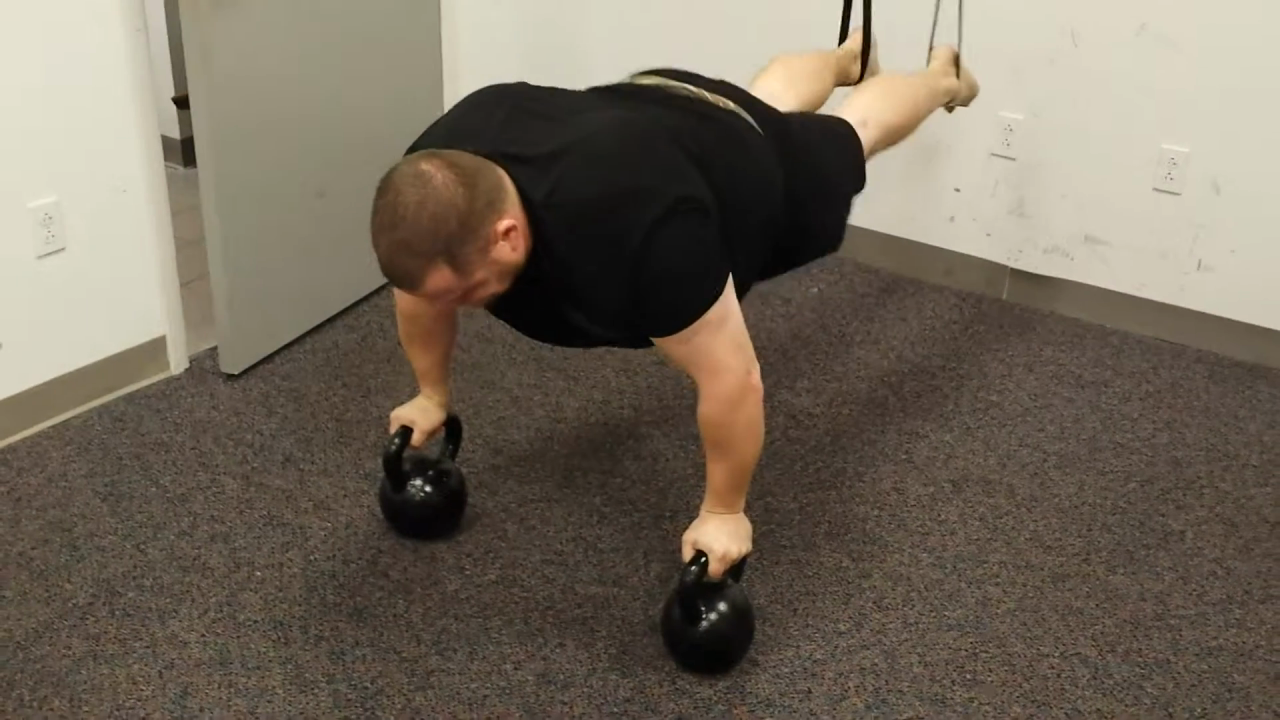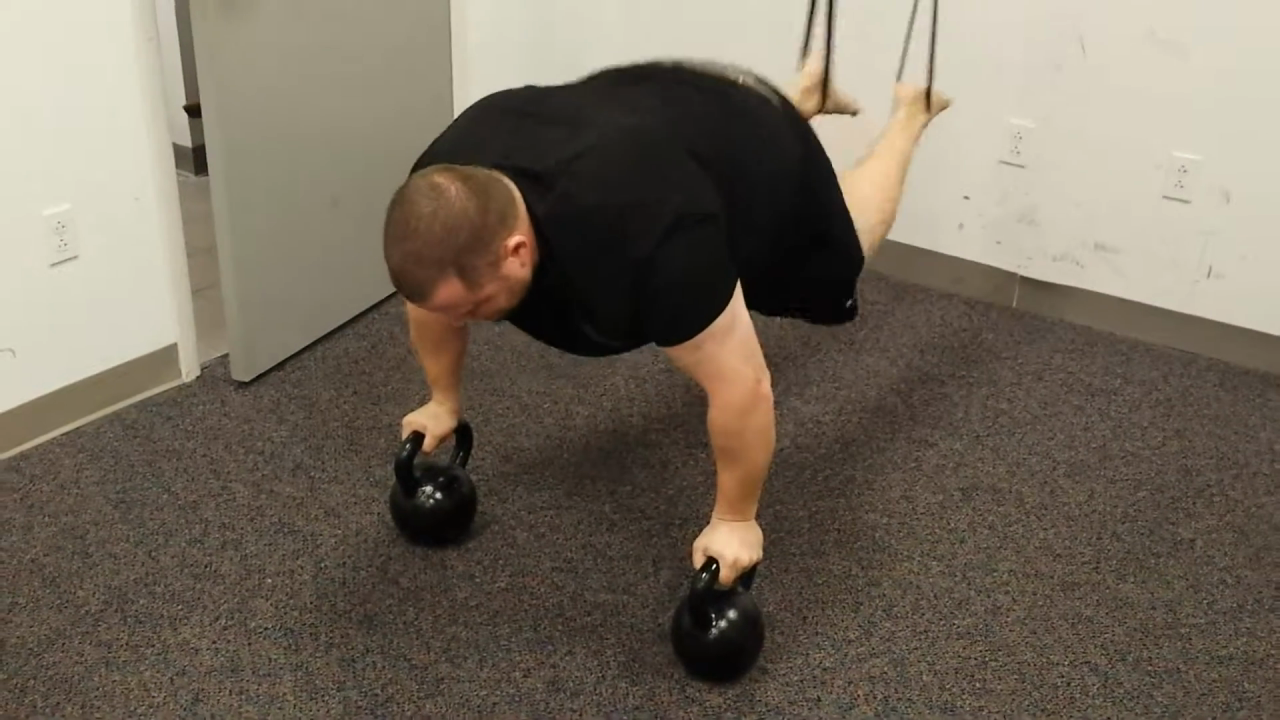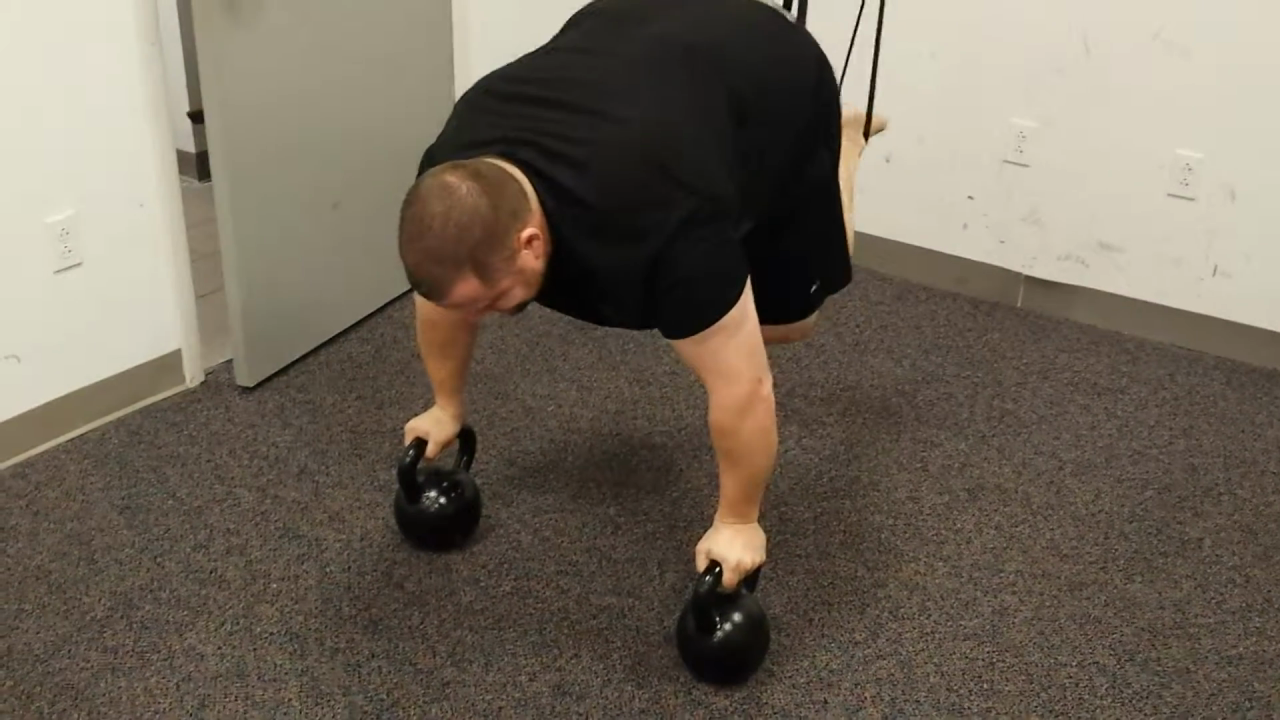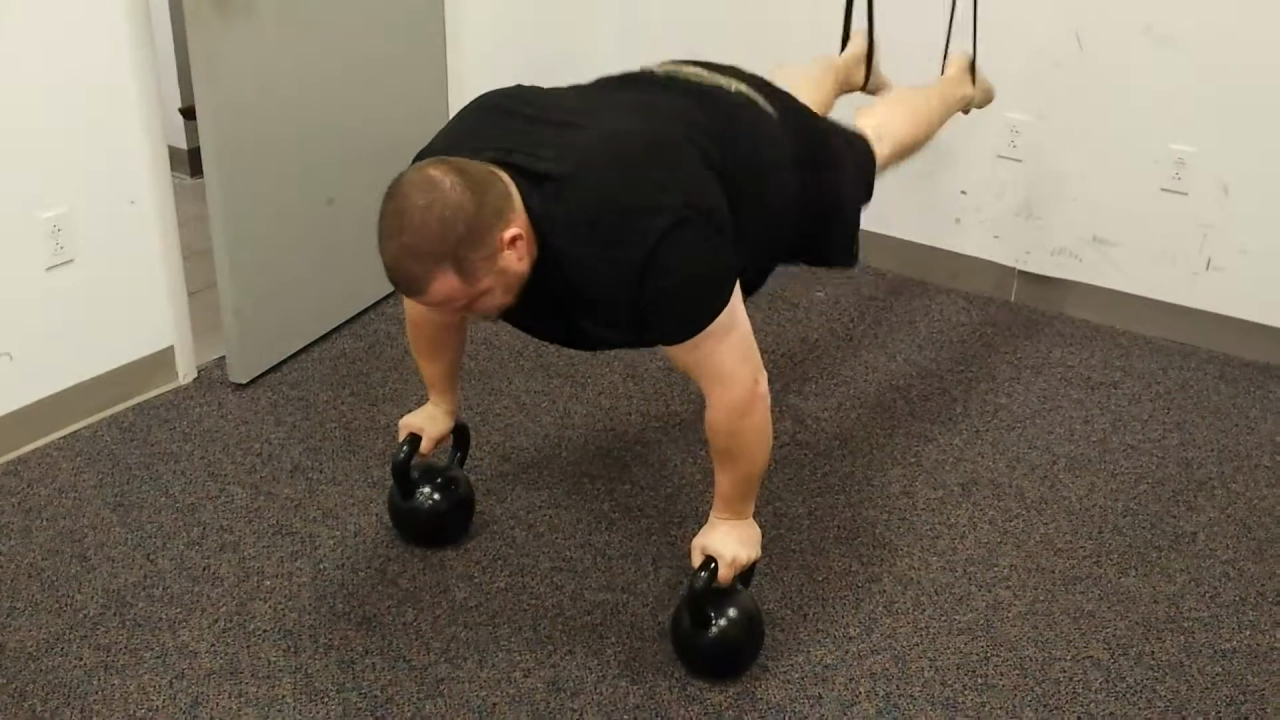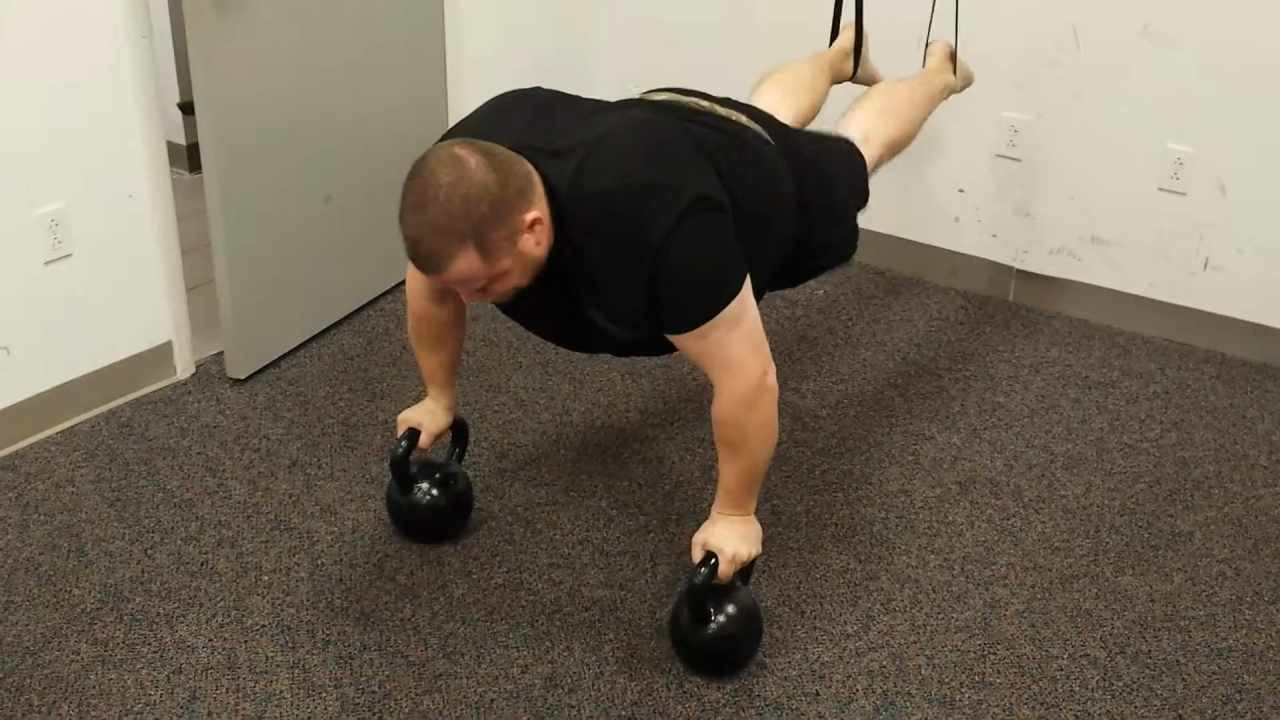
dt=0.5s
person 1, frame 1
left shoulder: (632, 229)
right shoulder: (438, 172)
left elbow: (733, 380)
right elbow: (421, 289)
left wrist: (723, 513)
right wrist: (432, 396)
left hip: (755, 173)
left knee: (851, 131)
right knee: (771, 99)
left ankle: (942, 80)
right ankle: (849, 56)
person 1, frame 2
left shoulder: (639, 242)
right shoulder: (448, 183)
left elbow: (741, 388)
right elbow: (431, 295)
left wrist: (735, 522)
right wrist: (444, 402)
left hip: (765, 151)
left knee: (827, 284)
left ankle: (908, 115)
right ankle: (809, 90)
person 1, frame 3
left shoulder: (651, 225)
right shoulder: (455, 169)
left elbow: (742, 386)
right elbow: (440, 291)
left wrist: (737, 524)
right wrist: (447, 407)
left hip: (773, 71)
left knee: (785, 321)
left ankle: (846, 139)
person 1, frame 4
left shoulder: (638, 238)
right shoulder: (451, 178)
left elbow: (738, 388)
right elbow: (430, 298)
left wrist: (733, 520)
right wrist: (441, 403)
left hip: (759, 153)
right hip: (662, 101)
left knee: (868, 143)
left ankle: (954, 85)
right ankle: (850, 65)
person 1, frame 5
left shoulder: (655, 228)
right shoulder: (464, 172)
left elbow: (748, 379)
right elbow: (430, 288)
left wrist: (734, 516)
right wrist: (439, 399)
left hip: (769, 183)
left knee: (860, 142)
right knee: (768, 112)
left ankle: (938, 73)
right ankle: (839, 56)
